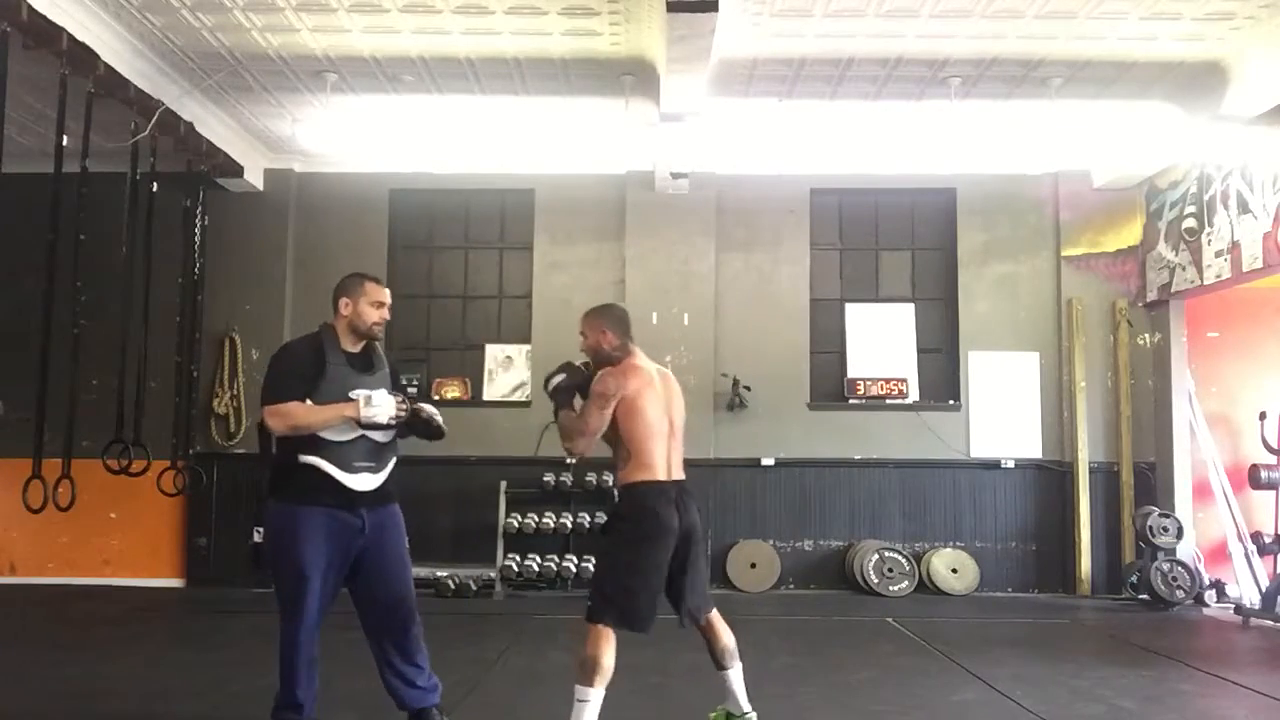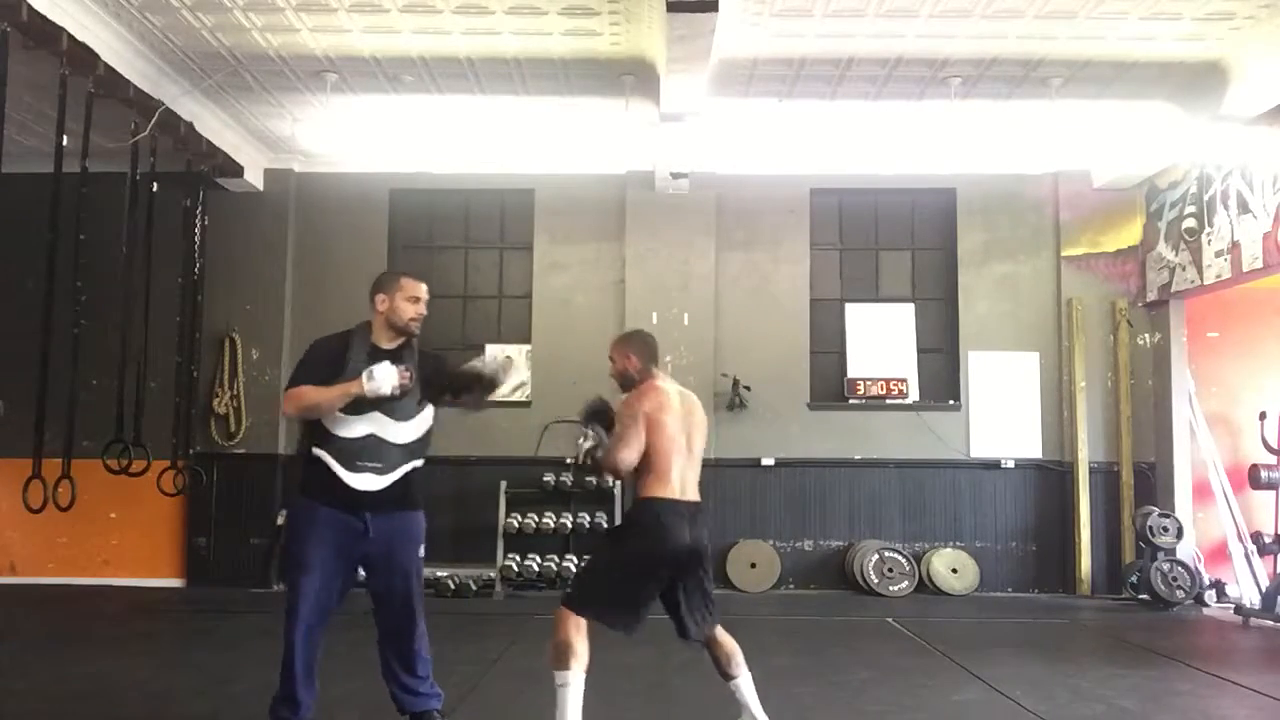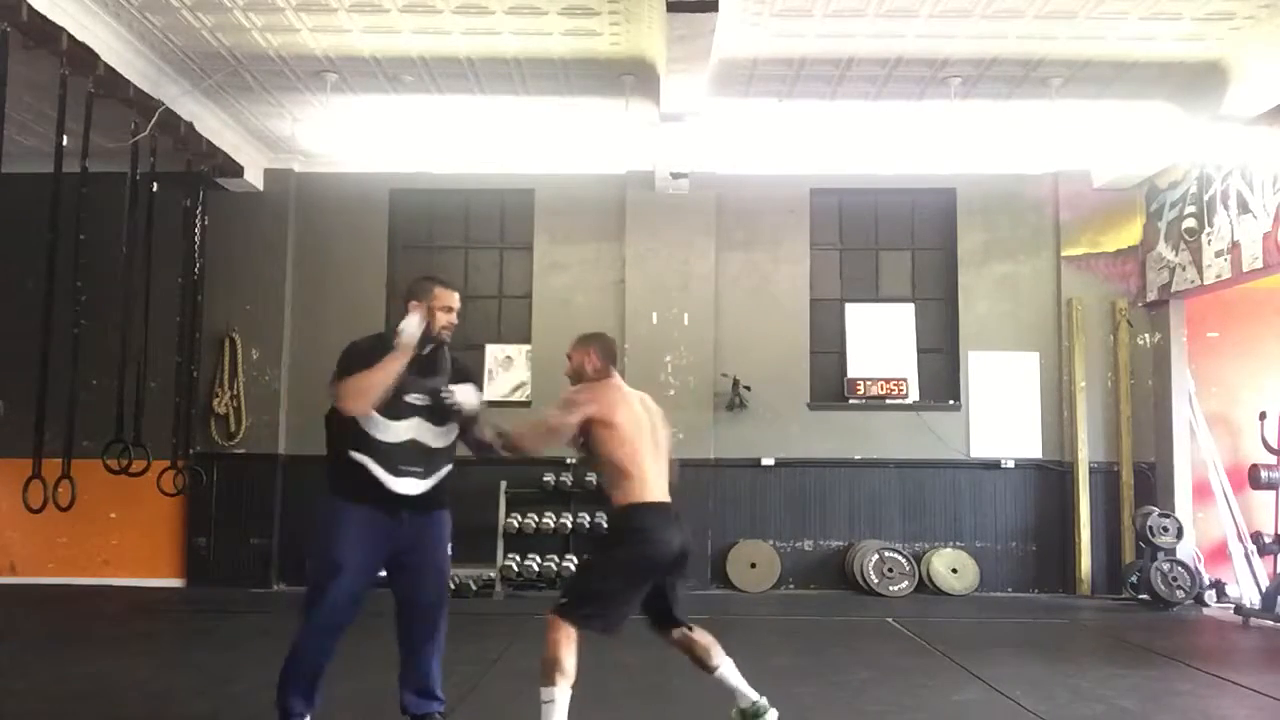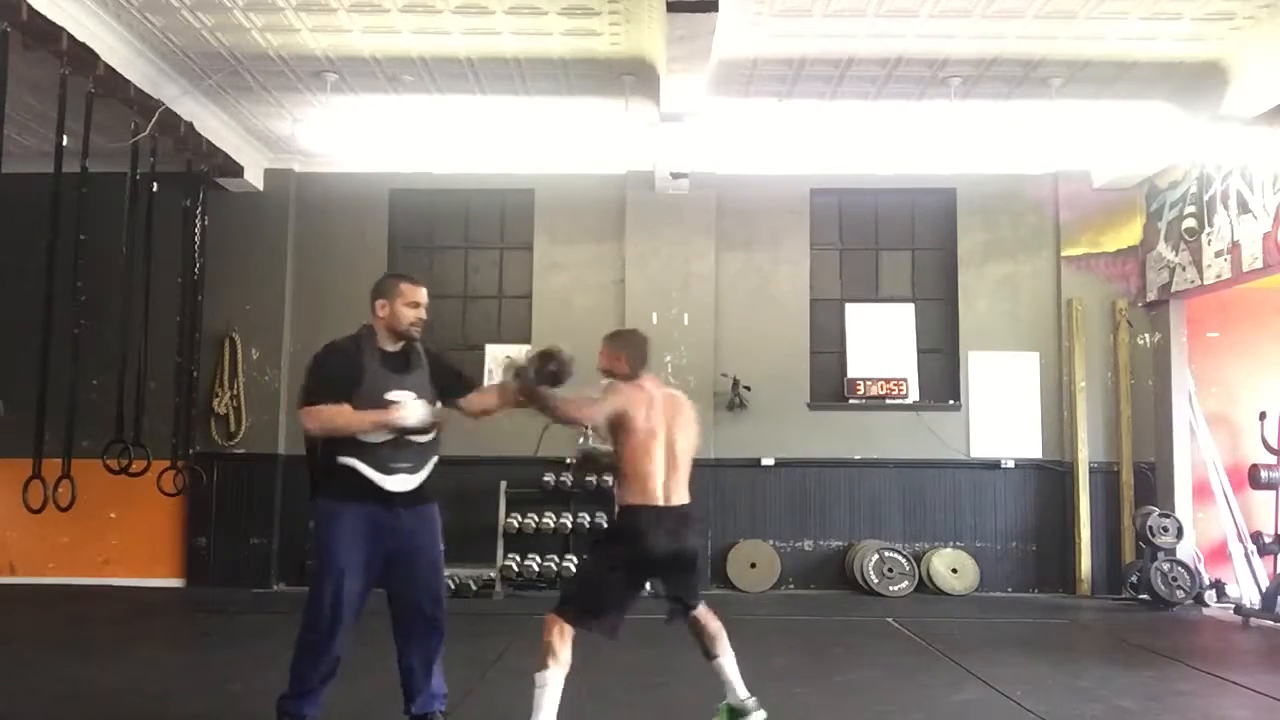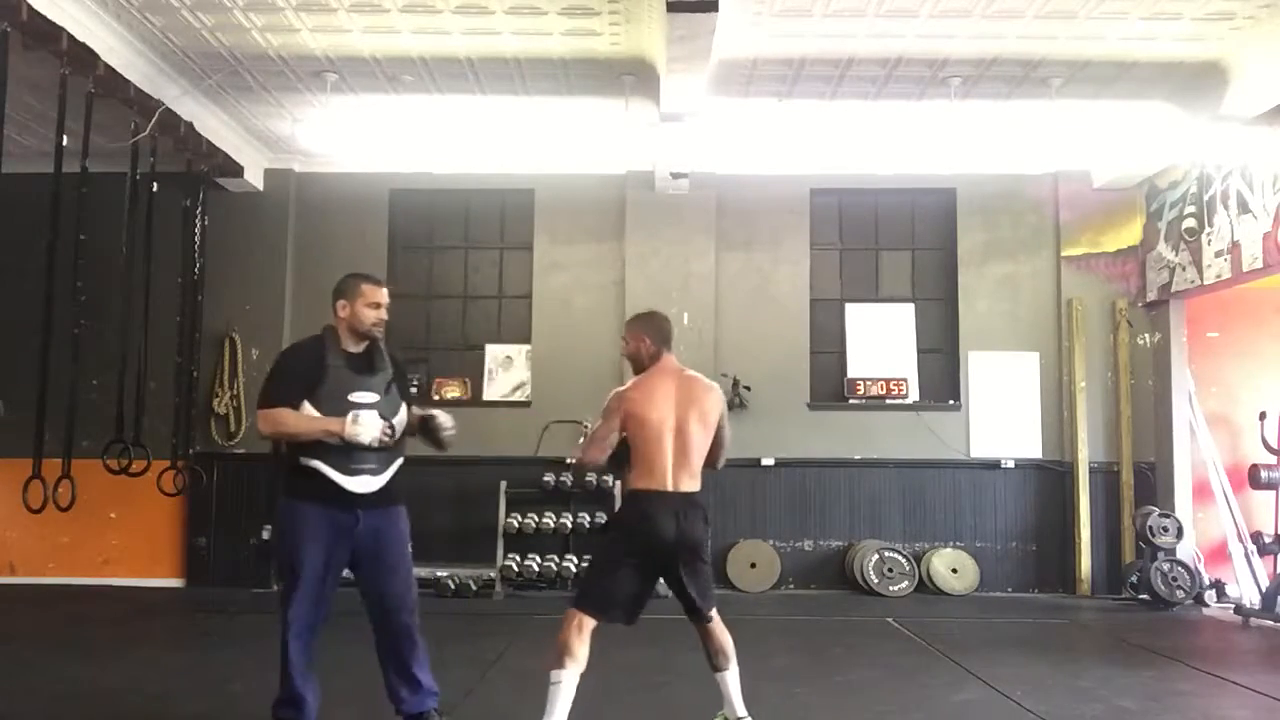
dt=0.3s
person 1, frame 1
left shoulder: (382, 363)
right shoulder: (301, 355)
right elbow: (277, 418)
left wrist: (419, 418)
right wrist: (357, 408)
left hip: (377, 509)
right hip: (310, 510)
left knee: (397, 610)
right knee: (302, 616)
person 1, frame 2
left shoulder: (426, 363)
right shoulder: (332, 350)
left elbow: (468, 386)
right elbow: (293, 404)
left wrist: (482, 377)
right wrist: (363, 385)
left hip: (396, 512)
right hip: (327, 509)
left knee: (403, 614)
right knee: (307, 612)
person 1, frame 3
left shoulder: (452, 367)
right shoulder: (366, 351)
left elbow: (478, 442)
right elbow: (353, 403)
left wrist: (471, 411)
right wrist: (403, 349)
left hip: (426, 513)
right hip: (359, 508)
left knee: (427, 612)
right knee: (328, 611)
person 1, frame 4
left shoulder: (429, 360)
right shoulder: (341, 357)
left elbow: (473, 402)
right elbow: (313, 419)
right wrist: (390, 416)
left hip: (414, 508)
right hip: (350, 507)
left knee: (426, 612)
right knee: (331, 612)
person 1, frame 5
left shoulder: (390, 363)
right shoulder: (302, 358)
right elbow: (269, 421)
left wrist: (425, 421)
right wrist: (343, 426)
left hip: (381, 510)
right hip: (313, 509)
left knee: (399, 610)
right knee: (303, 615)
person 2, frame 1
left shoulder: (613, 379)
right shoulder: (666, 379)
left elbow: (577, 443)
left wrist: (562, 399)
right wrist: (589, 392)
left hip: (643, 507)
right hip: (681, 504)
left knee: (601, 626)
right knee: (704, 613)
person 2, frame 2
left shoulder: (638, 399)
right shoulder: (692, 402)
left elbow: (621, 462)
left wrist: (599, 450)
left hip: (653, 522)
right hip: (692, 525)
left knee: (571, 618)
right knee: (707, 628)
person 2, frame 3
left shoulder: (589, 397)
right shoulder: (642, 403)
left elbow: (533, 441)
left wrist: (495, 436)
left hip: (641, 532)
right hip: (666, 532)
left knee: (562, 625)
right knee: (677, 631)
person 2, frame 4
left shoulder: (621, 394)
right shoulder: (682, 404)
left elbow: (572, 413)
left wrist: (532, 389)
left hip: (637, 531)
right hip: (679, 530)
left knee: (560, 624)
right knee: (695, 611)
person 2, frame 5
left shoulder: (627, 395)
right shoulder: (712, 393)
left elbow: (590, 459)
left wrist: (620, 441)
left hip: (643, 515)
right hip: (689, 515)
left knee: (580, 619)
right knee: (707, 617)
